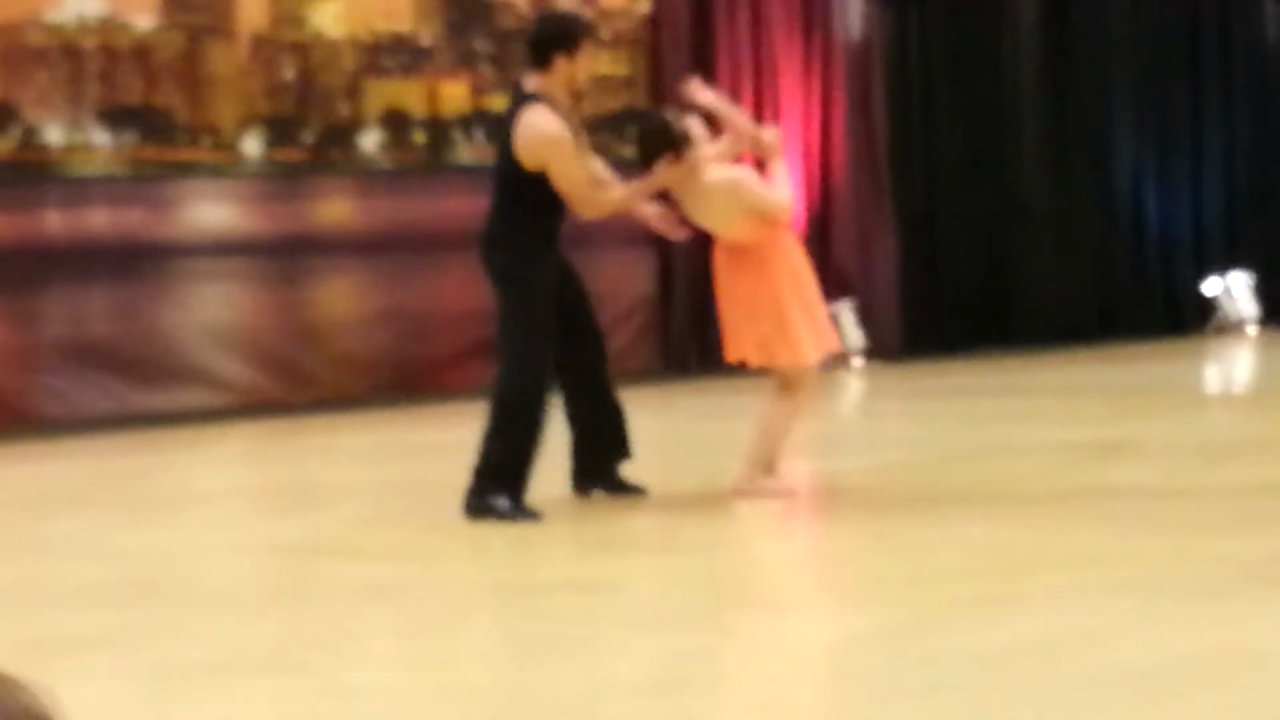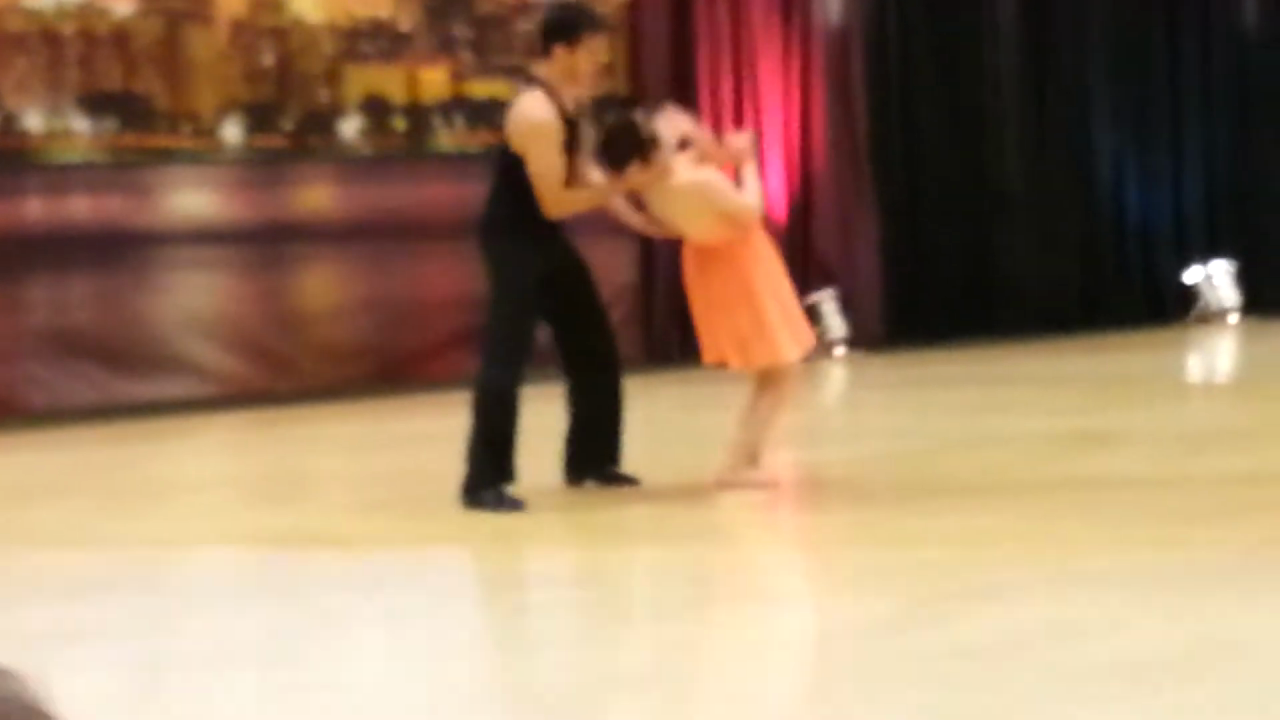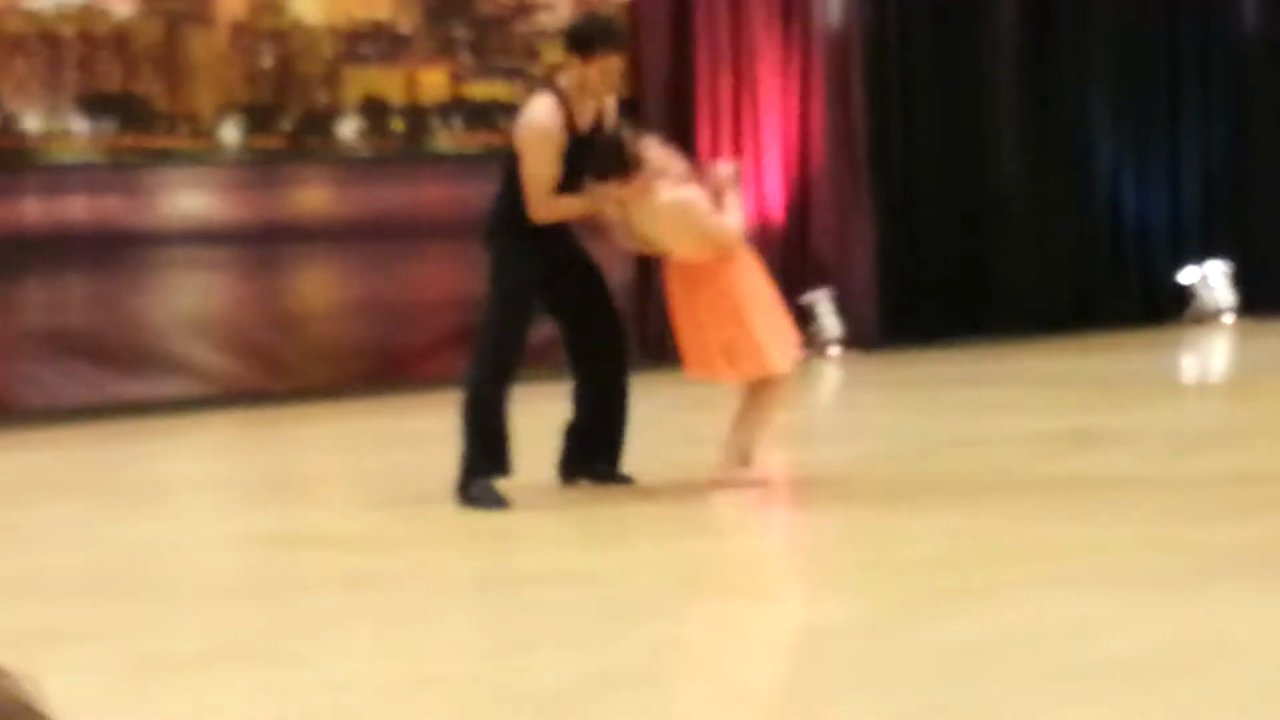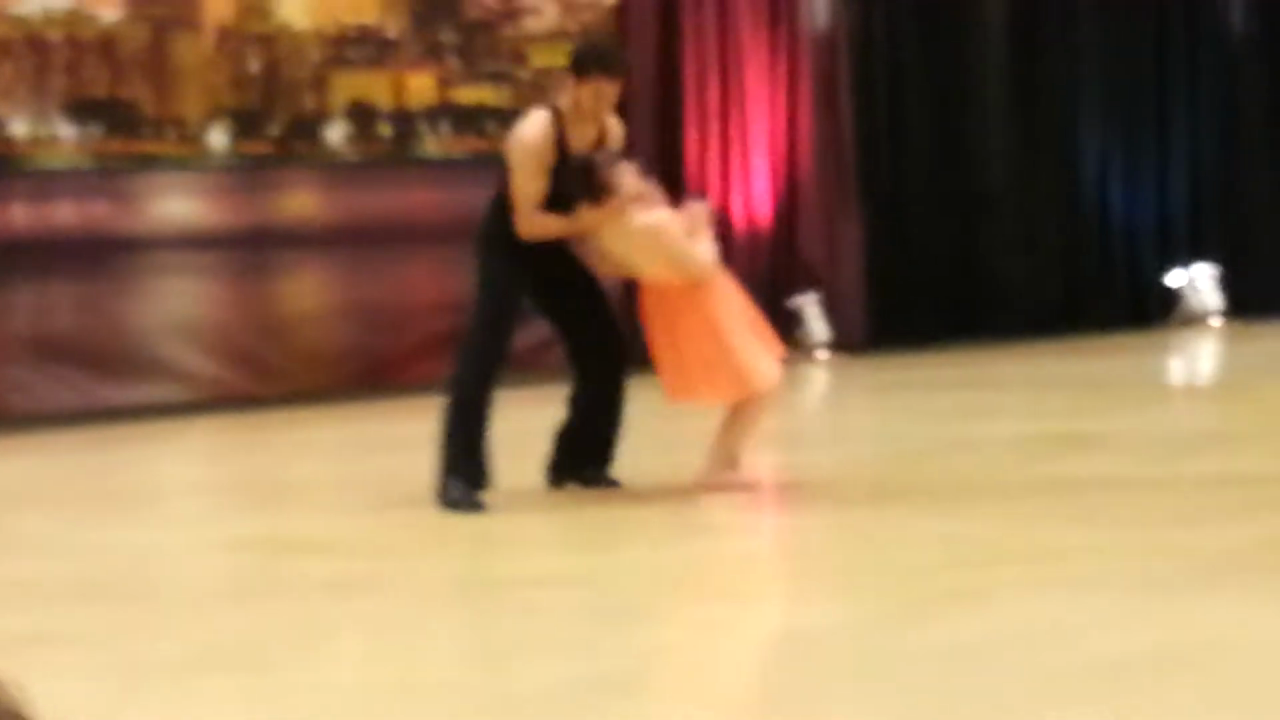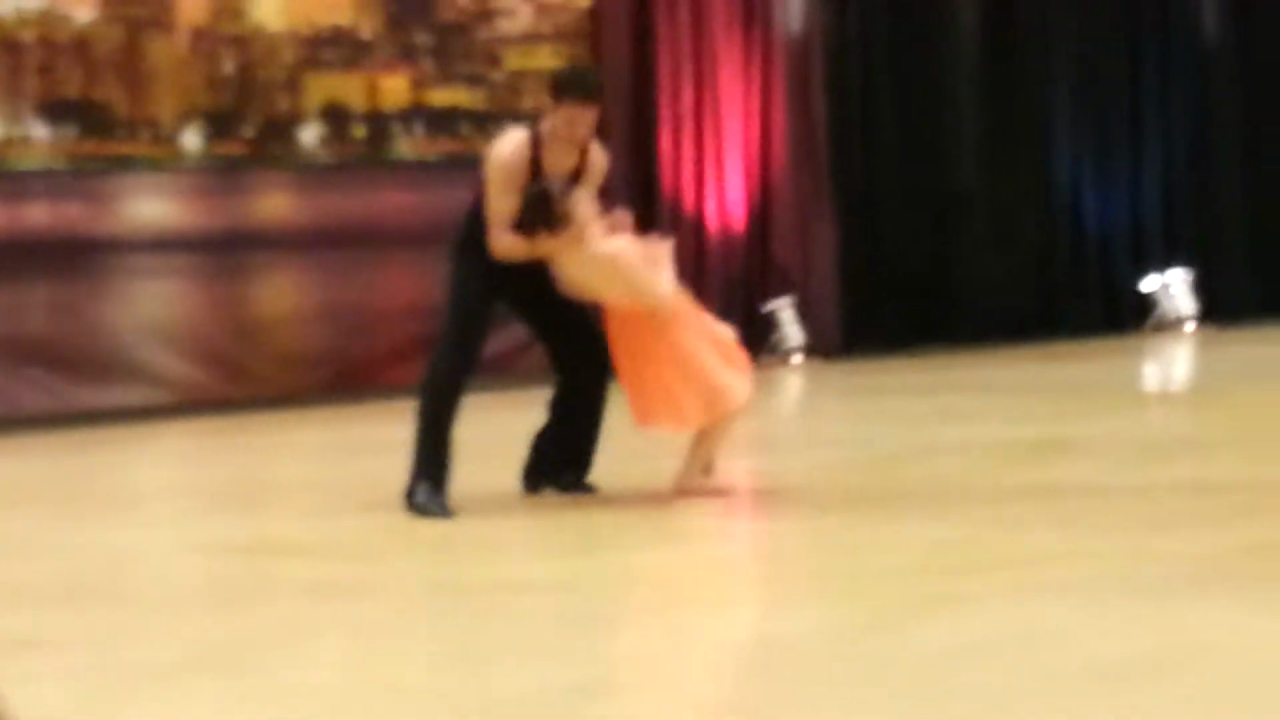
dt=0.1s
person 1, frame 1
left shoulder: (553, 102)
right shoulder: (544, 127)
left elbow: (586, 164)
right elbow: (588, 206)
left wrist: (644, 208)
right wrist: (652, 183)
left hip: (537, 247)
right hip: (520, 251)
left knee: (584, 352)
right knee: (527, 369)
left ankle: (597, 467)
right ankle: (492, 490)
person 1, frame 2
left shoulder: (572, 94)
right shoulder: (536, 115)
left elbow: (578, 169)
right elbow: (557, 203)
left wrist: (626, 211)
right wrist: (622, 184)
left hip: (545, 237)
right hip: (513, 237)
left knee: (592, 342)
right knee: (506, 356)
left ankle: (590, 457)
right ankle: (485, 480)
person 1, frame 3
left shoulder: (606, 105)
right shoulder: (542, 119)
right elbow: (540, 208)
left hip: (557, 239)
right hip: (518, 239)
left knee: (603, 341)
right knee: (499, 353)
left ankle: (587, 457)
right ankle: (478, 474)
person 1, frame 4
left shoulder: (612, 130)
right shoulder: (534, 135)
left elbow: (598, 201)
right elbow: (527, 224)
left wrist: (619, 212)
right wrist: (584, 221)
left hip: (553, 250)
right hip: (508, 248)
left knee: (605, 347)
right knee: (482, 357)
left ankle: (578, 460)
right ankle: (458, 476)
person 1, frame 5
left shoulder: (595, 159)
right shoulder: (511, 153)
left elbow: (568, 225)
right elbow: (499, 243)
right wrist: (547, 246)
left hip: (530, 261)
right hip: (482, 261)
left knee: (588, 357)
right knee: (453, 364)
left ankle: (554, 466)
right ankle: (426, 482)
person 2, frame 1
left shoulder: (683, 178)
right shoulder: (729, 181)
left elbow: (744, 134)
right elbow: (782, 210)
left wrist: (711, 102)
right wrist: (774, 157)
left hip: (742, 265)
right hip: (766, 268)
left knee: (791, 376)
right knee: (798, 378)
left ankle: (765, 467)
right ankle: (756, 473)
person 2, frame 2
left shoulder: (647, 180)
right shoulder: (698, 181)
left elbow: (713, 152)
right elbow: (749, 212)
left wrist: (687, 128)
right wrist: (746, 159)
left hip: (708, 262)
right hip: (738, 263)
left knee: (772, 367)
right knee: (779, 371)
left ankle: (748, 456)
right ankle: (741, 464)
person 2, frame 3
left shoulder: (627, 200)
right shoulder: (682, 200)
right elbow: (731, 236)
right wrist: (728, 190)
left hip: (693, 278)
right hip: (722, 282)
right knee: (773, 373)
left ankle: (741, 455)
right ankle: (736, 461)
person 2, frame 4
left shoulder: (604, 225)
right shoulder: (654, 224)
right elbow: (704, 268)
right wrist: (703, 221)
left hip: (667, 299)
right hip: (698, 301)
right knee: (761, 380)
person 2, frame 5
left shoulder: (563, 252)
right shoulder: (614, 252)
right elbow: (663, 302)
left wrist: (613, 231)
right wrist: (663, 259)
left hip: (633, 322)
right hip: (659, 328)
left knee: (725, 337)
right knee: (729, 396)
